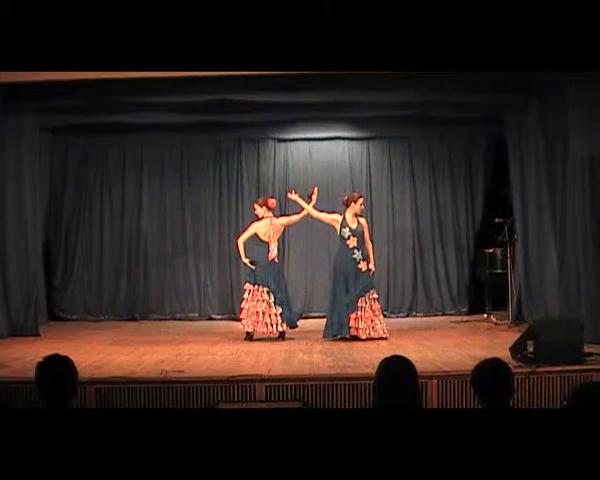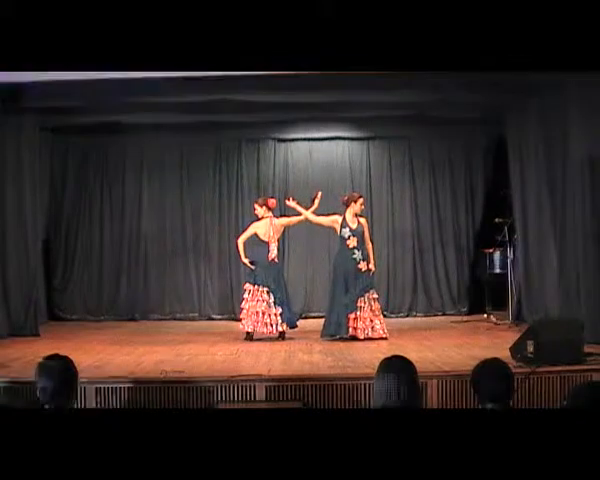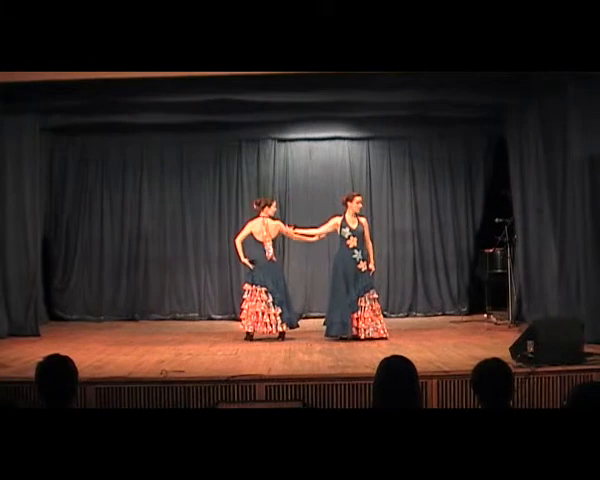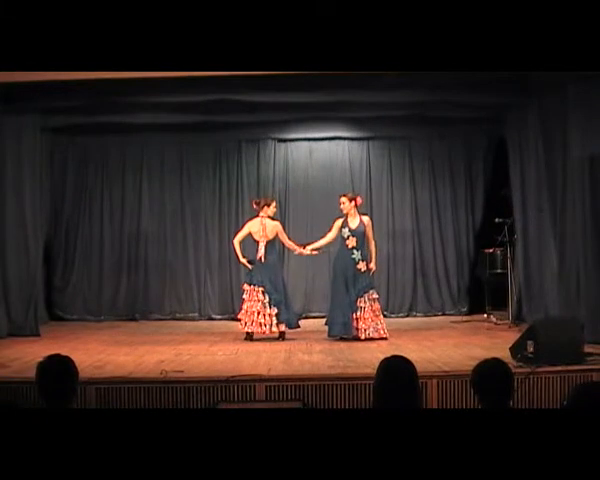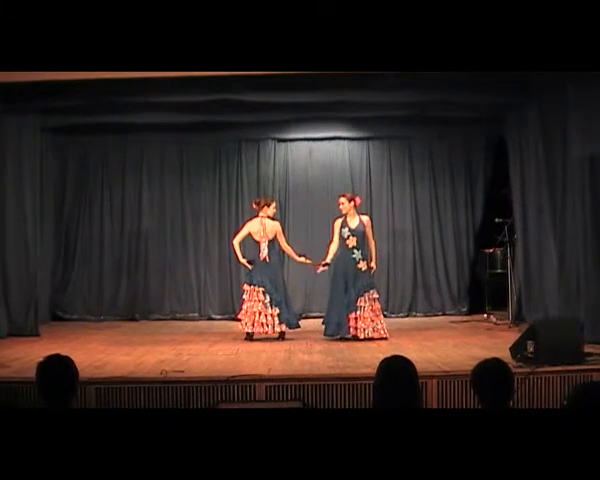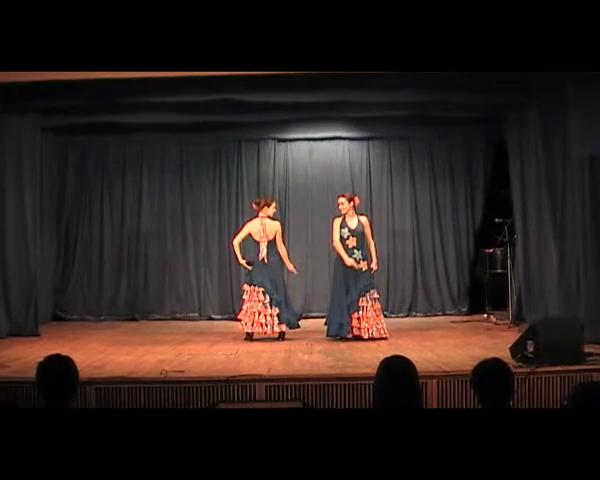
dt=0.5s
person 1, frame 1
left shoulder: (362, 221)
right shoulder: (337, 219)
left elbow: (368, 243)
right elbow: (315, 213)
left wrist: (371, 262)
right wrist: (297, 199)
left hip: (360, 264)
right hip: (344, 263)
left knee: (363, 296)
right knee: (345, 295)
left ankle: (363, 330)
right ankle: (345, 330)
person 1, frame 2
left shoulder: (362, 221)
right shoulder: (338, 220)
left elbow: (368, 243)
right elbow: (315, 219)
left wrist: (372, 261)
right wrist: (295, 207)
left hip: (361, 264)
right hip: (344, 263)
left knee: (363, 296)
right knee: (344, 296)
left ankle: (363, 330)
right ankle: (344, 331)
person 1, frame 3
left shoulder: (363, 221)
right shoulder: (338, 221)
left elbow: (368, 242)
right elbow: (318, 231)
left wrist: (371, 262)
right wrist: (295, 230)
left hip: (361, 264)
right hip: (344, 263)
left knee: (363, 296)
right knee: (344, 295)
left ankle: (364, 331)
right ankle: (345, 330)
person 1, frame 4
left shoulder: (365, 220)
right shoulder: (340, 222)
left elbow: (371, 242)
right elbow: (327, 239)
left wrist: (373, 261)
right wrist: (308, 248)
left hip: (360, 264)
right hip: (343, 263)
left knee: (363, 296)
right knee: (343, 296)
left ankle: (363, 331)
right ankle: (345, 331)
person 1, frame 5
left shoulder: (365, 219)
right shoulder: (339, 222)
left elbow: (370, 241)
right elbow: (335, 243)
left wrist: (373, 260)
right wrist: (327, 261)
left hip: (360, 263)
right hip: (343, 263)
left knee: (363, 296)
right knee: (343, 295)
left ankle: (364, 331)
right ankle: (345, 330)
person 1, frame 6
left shoulder: (363, 220)
right shoulder: (338, 221)
left elbow: (370, 241)
right elbow: (335, 242)
left wrist: (374, 260)
right wrist: (345, 257)
left hip: (361, 262)
right hip: (344, 262)
left knee: (364, 295)
right knee: (344, 295)
left ankle: (365, 330)
right ankle: (345, 331)
person 2, frame 1
left shoulder: (257, 225)
right shoulder: (280, 222)
left elbow: (240, 240)
right elbow: (301, 215)
left wrist: (243, 258)
right wrist: (312, 202)
left hip: (258, 267)
right hip: (274, 266)
left knee: (254, 298)
right knee: (277, 297)
left ankle: (250, 332)
right ankle: (281, 331)
person 2, frame 2
left shoulder: (257, 225)
right shoulder: (281, 222)
left elbow: (240, 240)
right elbow: (302, 217)
left wrist: (243, 258)
right wrist: (315, 206)
left hip: (258, 266)
right hip: (274, 266)
left knee: (254, 298)
right knee: (277, 296)
left ankle: (250, 332)
right ankle: (281, 331)
person 2, frame 3
left shoulder: (252, 224)
right shoulder: (277, 224)
left elbow: (238, 240)
right elbow: (294, 236)
left wrist: (243, 258)
right wrist: (312, 239)
left hip: (259, 266)
right hip: (273, 265)
left knee: (254, 297)
right knee: (280, 297)
left ankle: (249, 332)
right ankle: (281, 332)
person 2, frame 4
left shoulder: (251, 224)
right shoulder: (276, 225)
left elbow: (236, 240)
right elbow: (288, 243)
left wrist: (241, 258)
right wrist: (302, 251)
left hip: (257, 265)
right hip: (272, 264)
left knee: (253, 296)
right knee: (276, 295)
left ankle: (250, 332)
right ankle: (281, 331)
person 2, frame 5
left shoulder: (251, 224)
right shoulder: (275, 225)
left elbow: (235, 241)
right elbow: (284, 246)
left wrist: (241, 258)
right wrist: (298, 258)
left hip: (257, 265)
right hip: (273, 264)
left knee: (254, 297)
right knee: (277, 295)
left ankle: (250, 332)
right ankle: (281, 331)
person 2, frame 6
left shoulder: (250, 225)
right shoulder: (276, 225)
left elbow: (236, 242)
right elbow: (280, 247)
left wrist: (240, 259)
right wrist: (288, 263)
left hip: (256, 265)
right hip: (273, 264)
left knee: (253, 297)
right knee: (277, 295)
left ankle: (250, 333)
right ankle: (281, 331)
